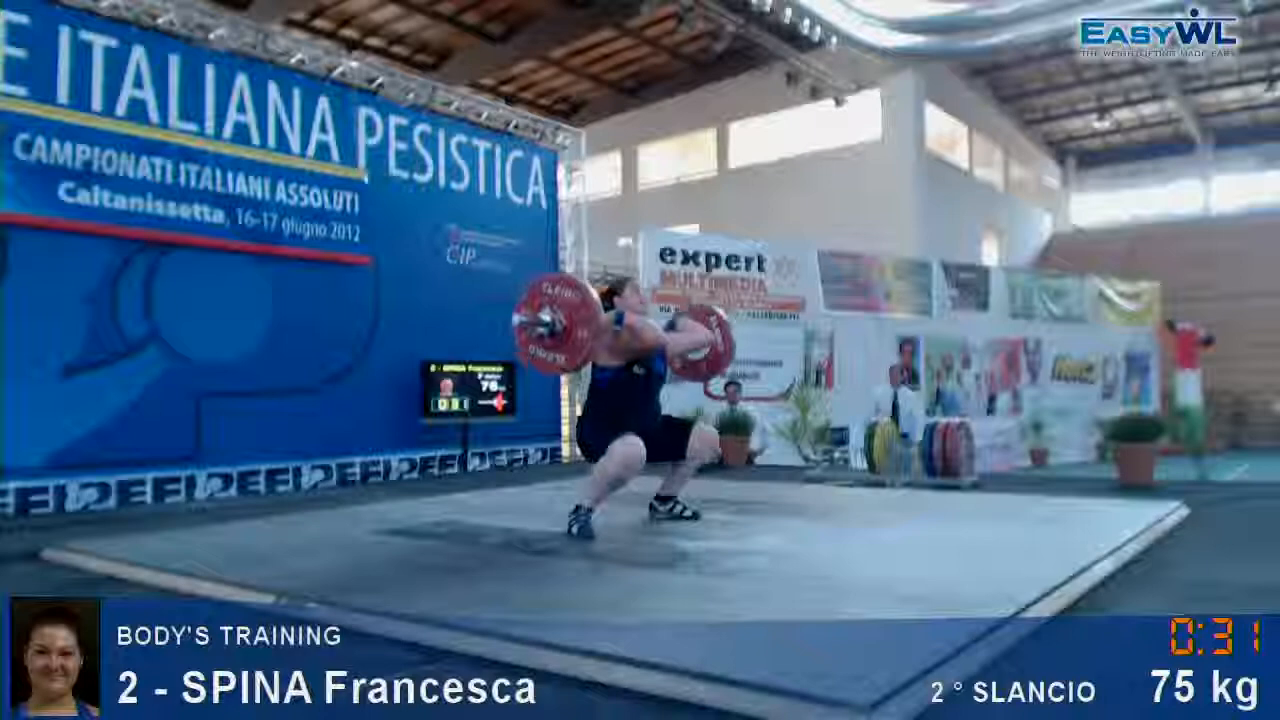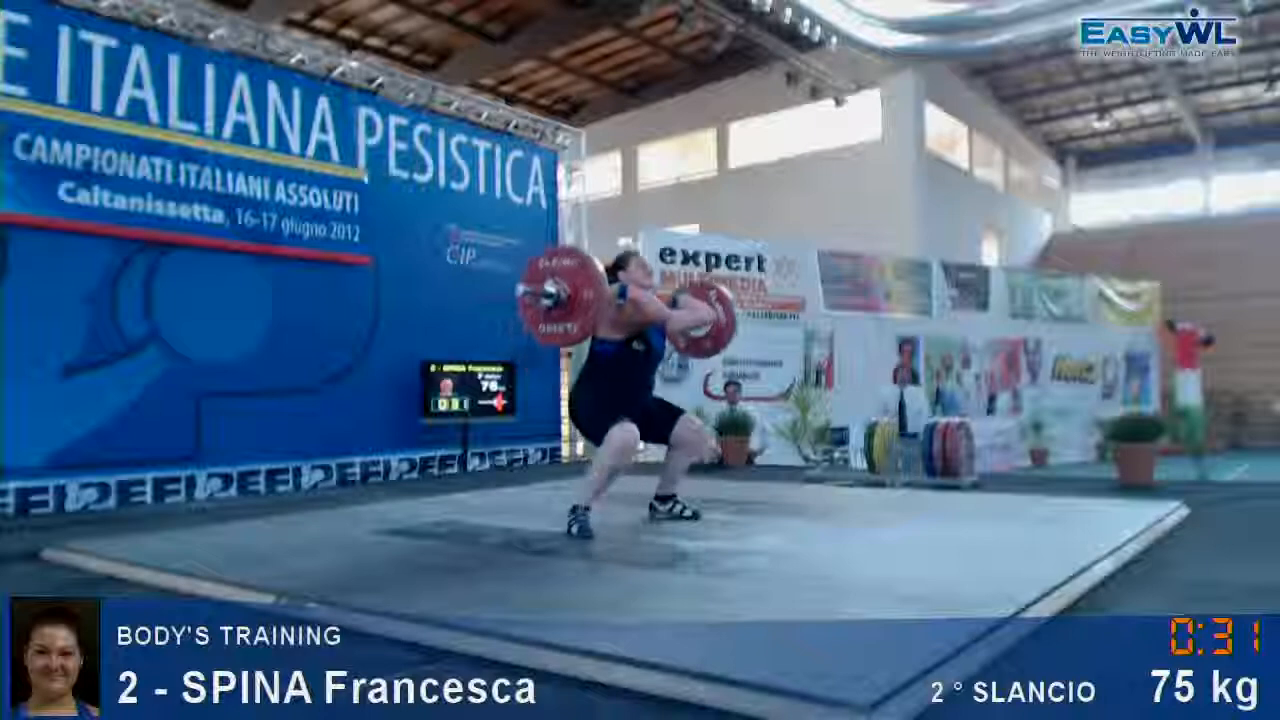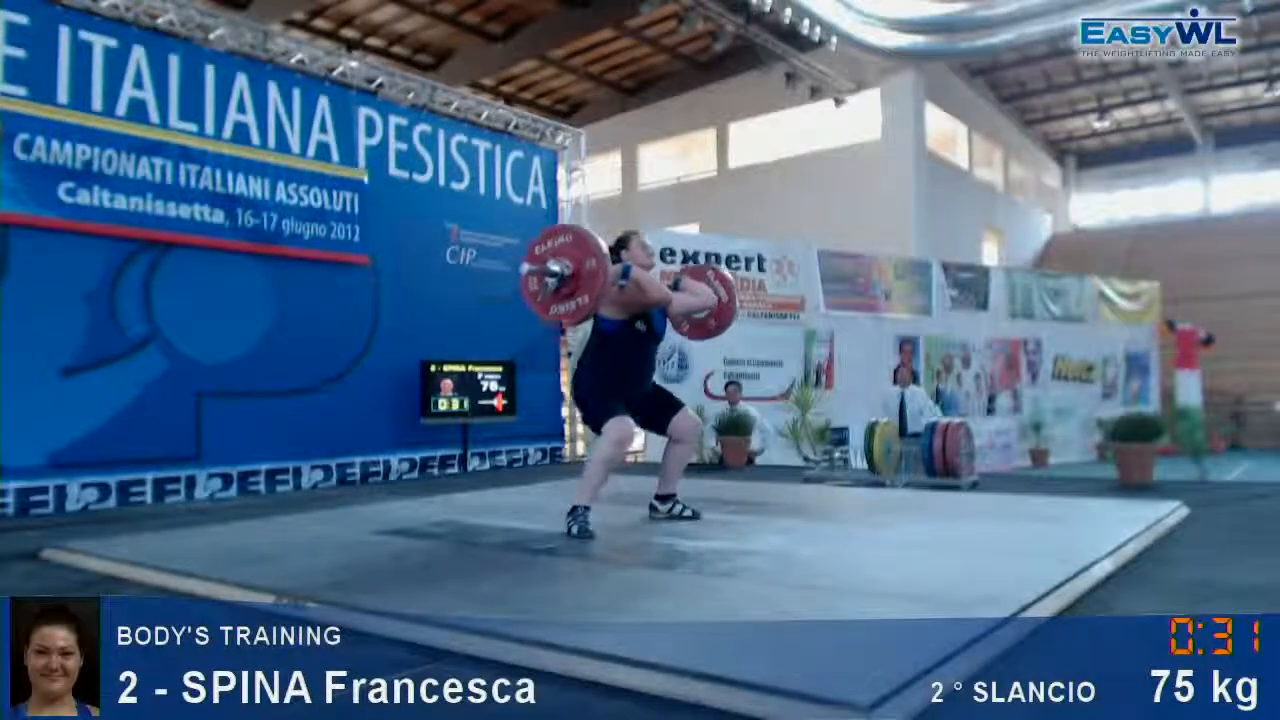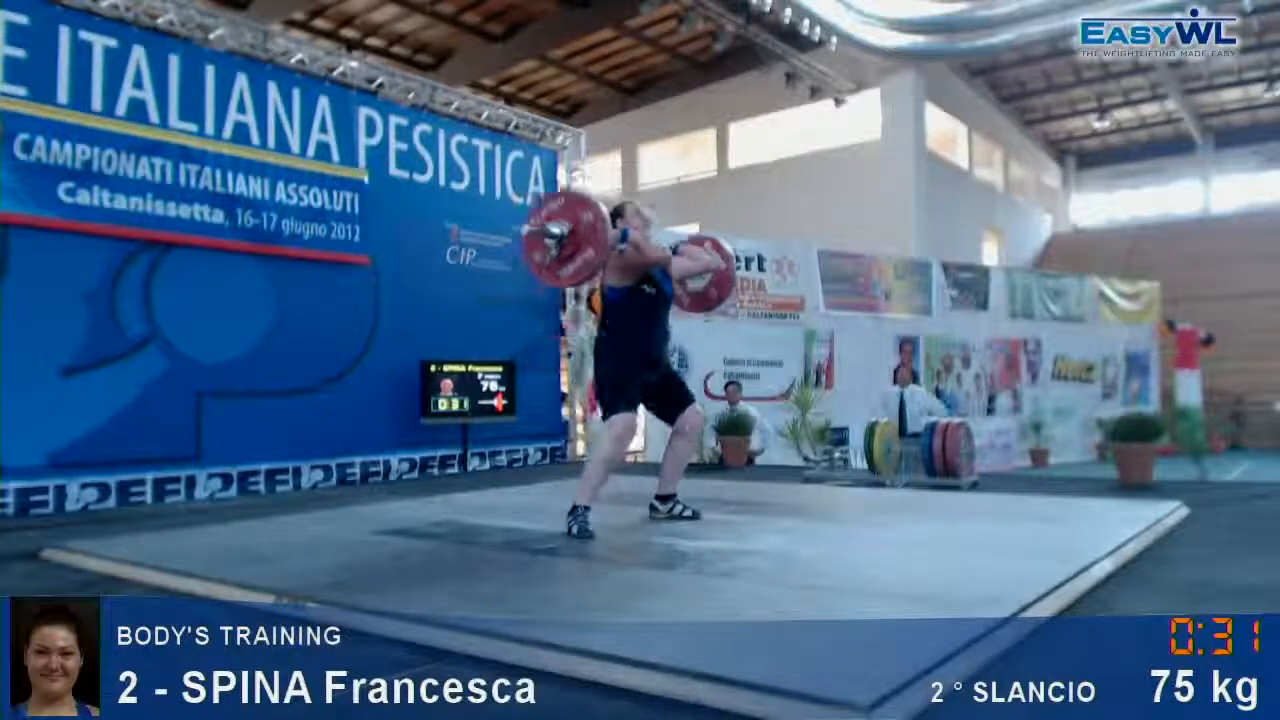
dt=0.3s
person 1, frame 1
left shoulder: (655, 340)
right shoulder: (613, 340)
left elbow: (704, 337)
right elbow: (653, 338)
left wrist: (677, 322)
right wrist: (617, 317)
right hip: (601, 432)
left knee: (708, 440)
right knee: (631, 453)
left ankle: (664, 501)
right ankle: (582, 511)
person 1, frame 2
left shoulder: (656, 316)
right shoulder: (618, 312)
left elbow: (706, 316)
right elbow: (658, 314)
left wrist: (679, 299)
right wrist: (622, 290)
left hip: (636, 402)
right hip: (595, 404)
left knee: (695, 433)
right knee: (625, 439)
left ankle: (663, 501)
right ankle: (579, 511)
person 1, frame 3
left shoulder: (655, 294)
right shoulder: (619, 292)
left elbow: (708, 299)
right elbow: (659, 296)
left wrist: (680, 281)
right wrist: (624, 271)
left hip: (637, 387)
right hip: (598, 385)
left knee: (689, 427)
right knee: (620, 433)
left ankle: (664, 500)
right ankle: (579, 511)
person 1, frame 4
left shoulder: (658, 263)
right shoulder: (623, 256)
left elbow: (713, 263)
right elbow: (655, 257)
left wrist: (683, 250)
right wrist: (624, 237)
left hip: (655, 364)
right hip: (617, 364)
left knee: (690, 423)
right knee: (620, 430)
left ankle: (664, 499)
right ankle: (579, 510)
